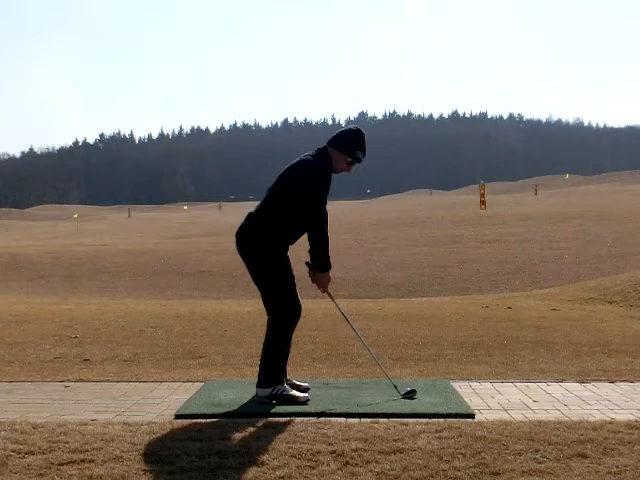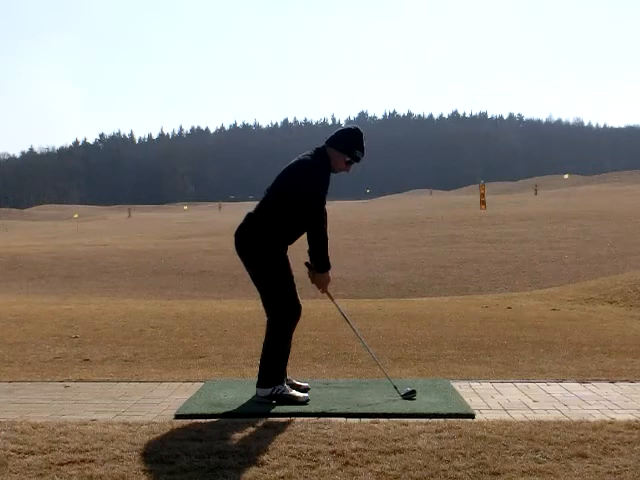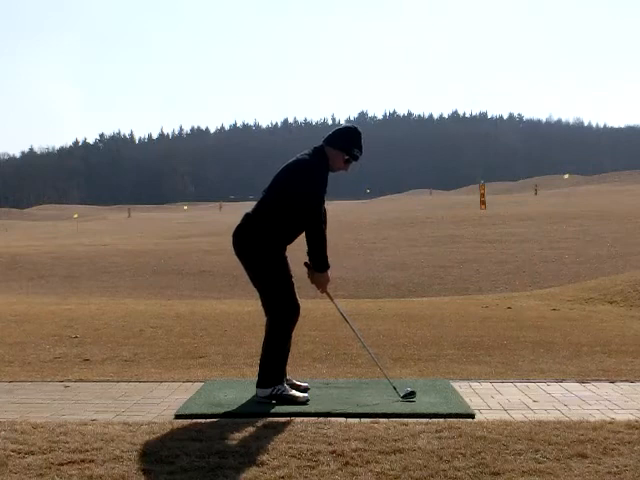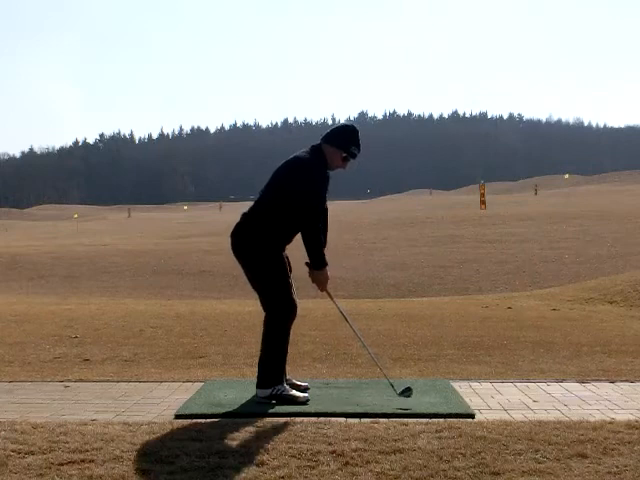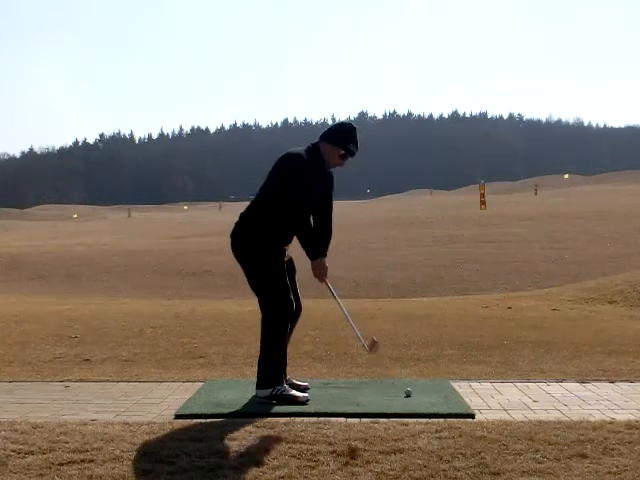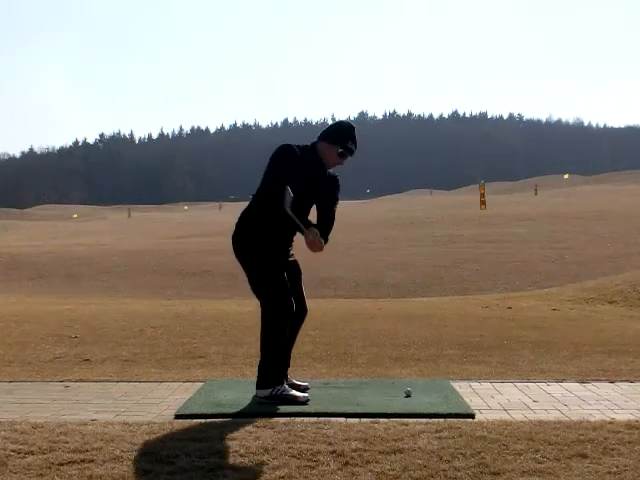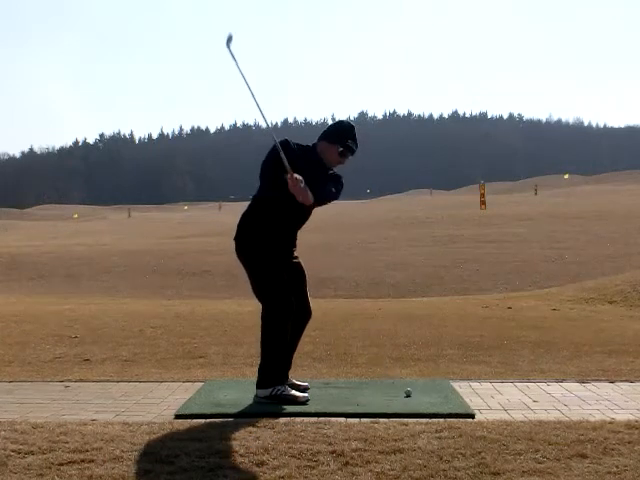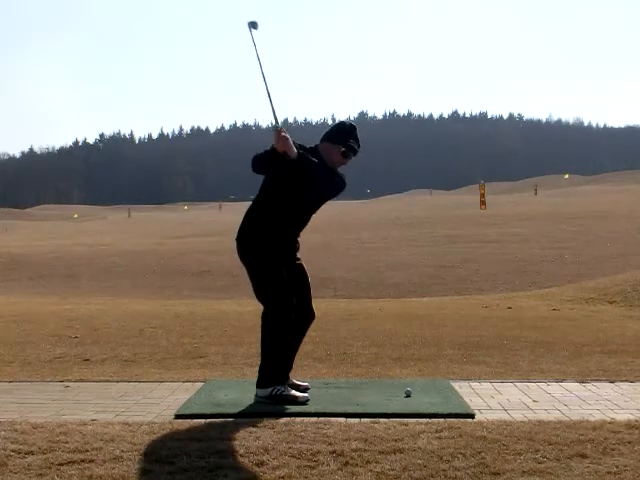
dt=0.4s
person 1, frame 1
left shoulder: (314, 167)
right shoulder: (314, 170)
left elbow: (315, 220)
right elbow: (315, 222)
left wrist: (317, 263)
right wrist: (322, 266)
left hip: (265, 242)
right hip: (260, 243)
left knee: (285, 310)
right knee: (286, 310)
left ankle: (276, 376)
right ankle: (269, 384)
person 1, frame 2
left shoulder: (313, 167)
right shoulder: (312, 170)
left elbow: (314, 220)
right elbow: (315, 222)
left wrist: (317, 263)
right wrist: (322, 267)
left hip: (264, 242)
right hip: (259, 243)
left knee: (285, 310)
right knee: (286, 310)
left ankle: (277, 376)
right ankle: (269, 384)
person 1, frame 3
left shoulder: (312, 167)
right shoulder: (310, 169)
left elbow: (315, 220)
right elbow: (314, 222)
left wrist: (315, 263)
right wrist: (321, 266)
left hip: (263, 242)
right hip: (257, 242)
left knee: (283, 310)
right knee: (285, 310)
left ankle: (276, 376)
right ankle: (269, 384)
person 1, frame 4
left shoulder: (315, 169)
right shoulder: (306, 167)
left elbow: (317, 218)
right elbow: (308, 221)
left wrist: (316, 262)
right wrist: (319, 264)
left hip: (267, 243)
right hip: (255, 242)
left knee: (284, 308)
right knee: (282, 309)
left ankle: (277, 375)
right ankle: (269, 384)
person 1, frame 5
left shoulder: (323, 175)
right shoulder: (296, 162)
left elbow: (323, 219)
right elbow: (297, 215)
left wrist: (320, 255)
right wrist: (315, 256)
left hip: (273, 244)
right hip: (253, 241)
left knee: (291, 308)
right knee: (279, 308)
left ankle: (277, 375)
right ankle: (269, 384)
person 1, frame 6
left shoulder: (329, 180)
right shoulder: (289, 155)
left elbow: (327, 211)
right elbow: (279, 198)
left wrist: (320, 236)
right wrist: (307, 229)
left hip: (279, 244)
right hip: (253, 240)
left knee: (296, 309)
right knee: (279, 307)
left ankle: (279, 375)
right ankle: (268, 384)
person 1, frame 7
left shoulder: (332, 178)
right shoulder: (287, 151)
left elbow: (326, 195)
right elbow: (266, 177)
left wrist: (310, 196)
right wrist: (289, 185)
left hip: (284, 244)
right hip: (255, 240)
left knee: (300, 310)
right knee: (279, 306)
left ankle: (279, 375)
right ankle: (268, 384)
person 1, frame 8
left shoulder: (335, 180)
right shoulder: (286, 149)
left elbow: (317, 176)
right elbow: (258, 164)
left wrist: (294, 155)
right wrist: (279, 151)
left hip: (286, 246)
right hip: (256, 241)
left knee: (303, 312)
right knee: (280, 307)
left ankle: (280, 375)
right ankle: (268, 384)
